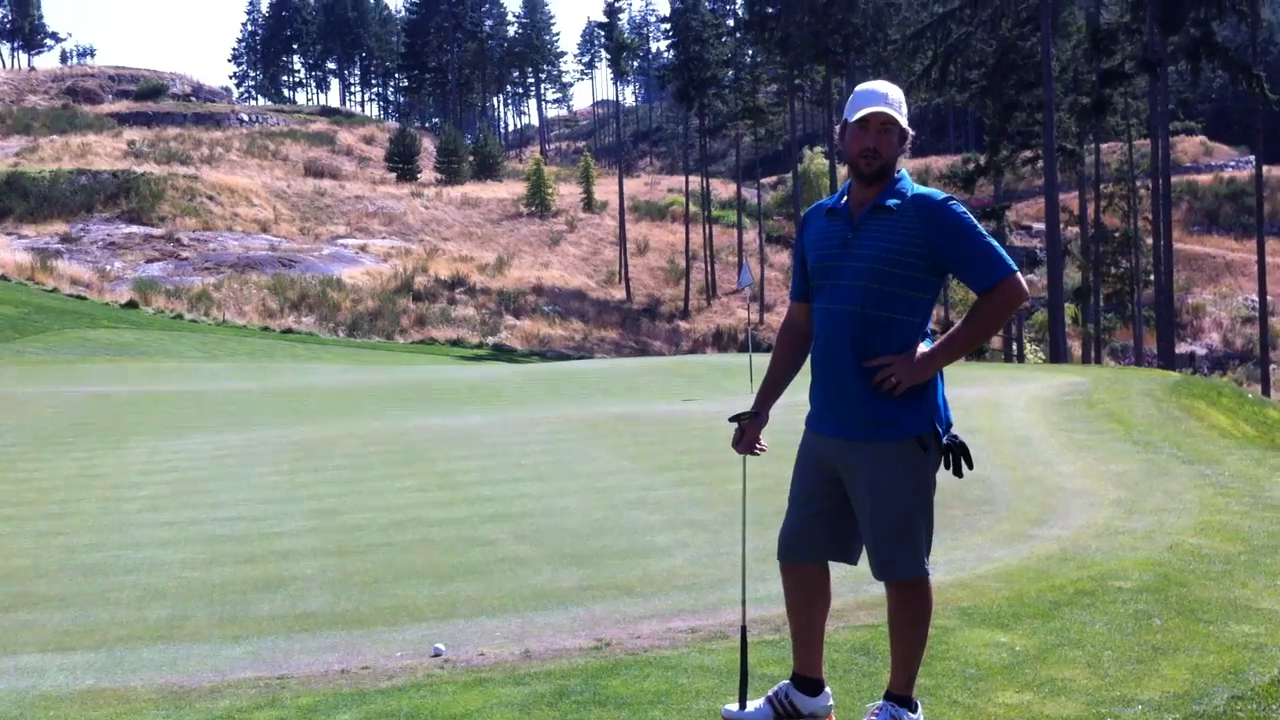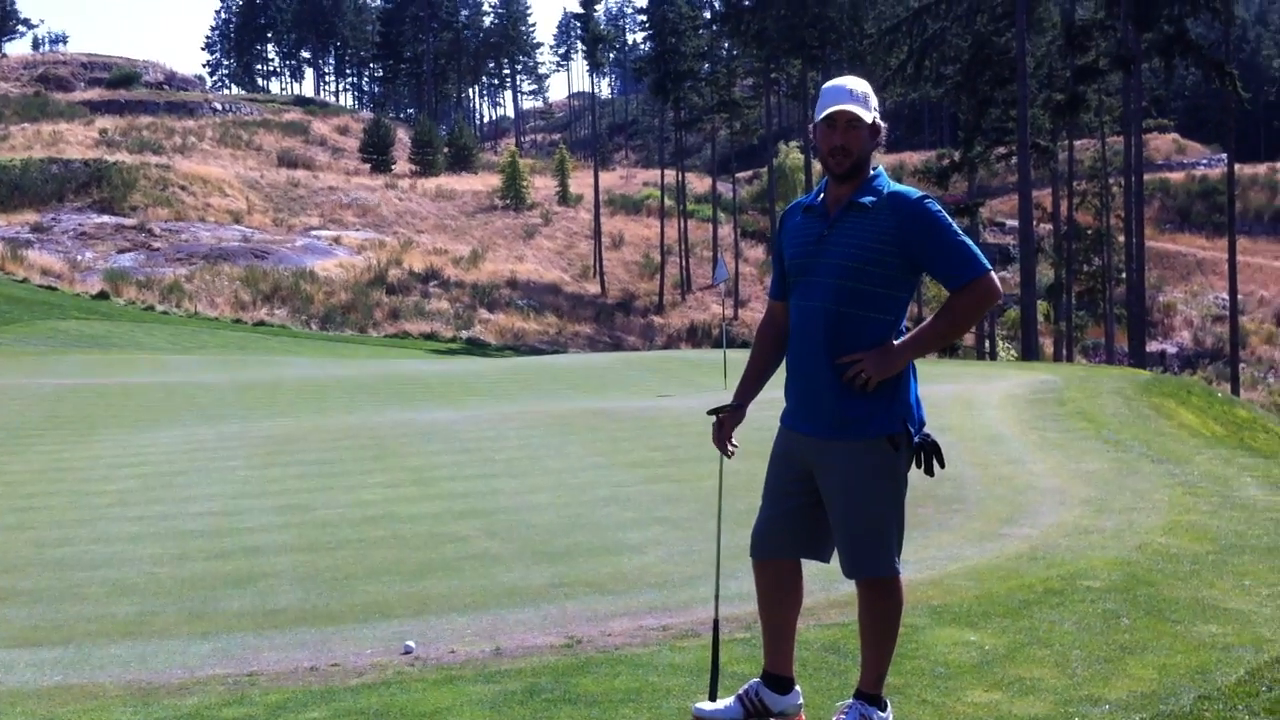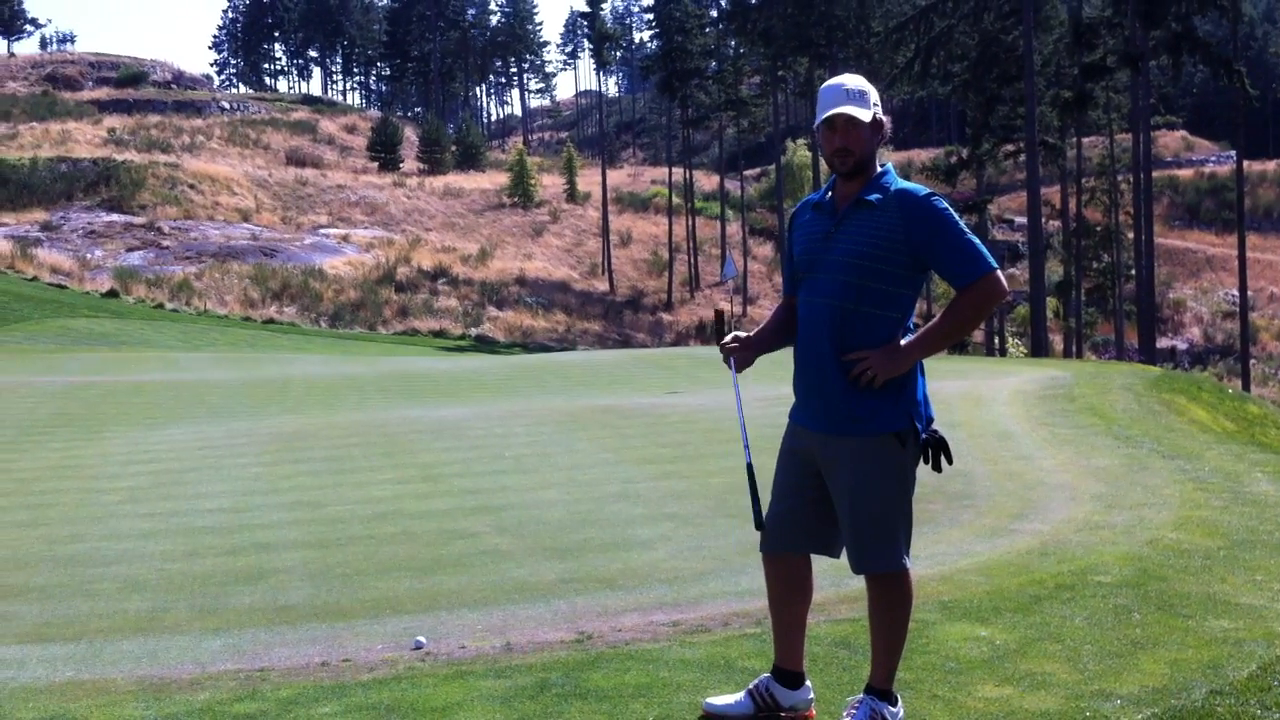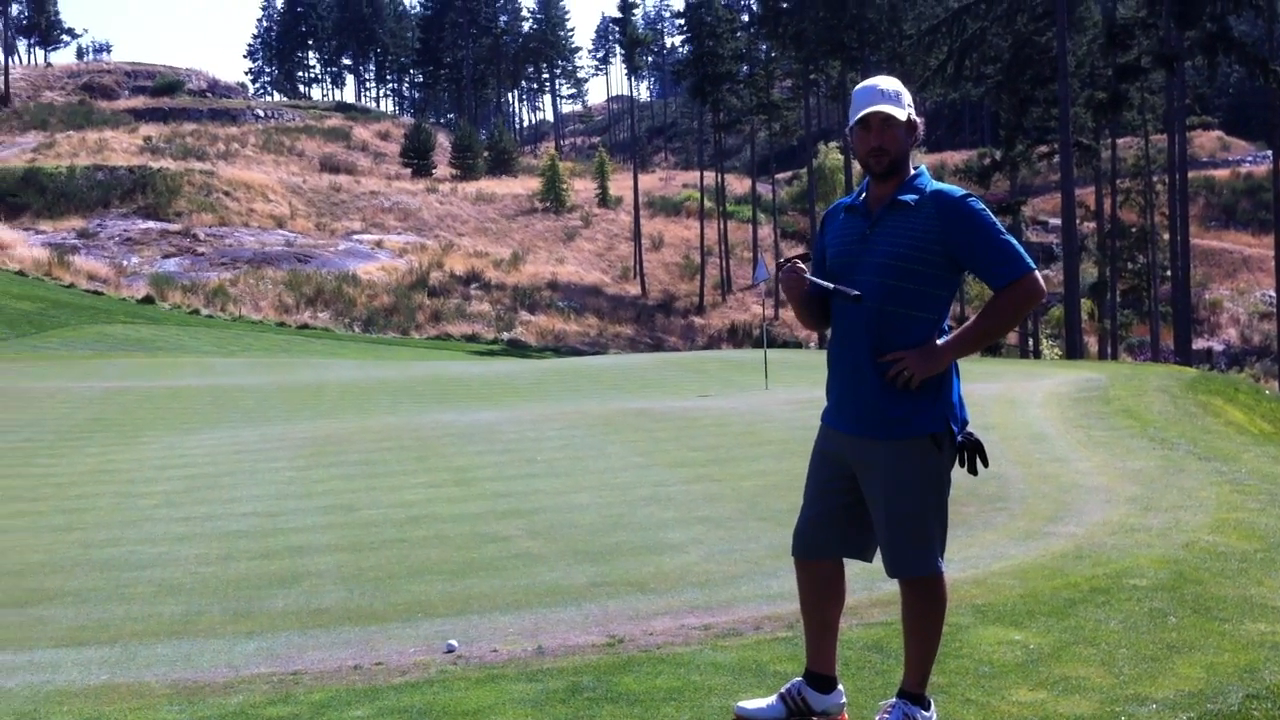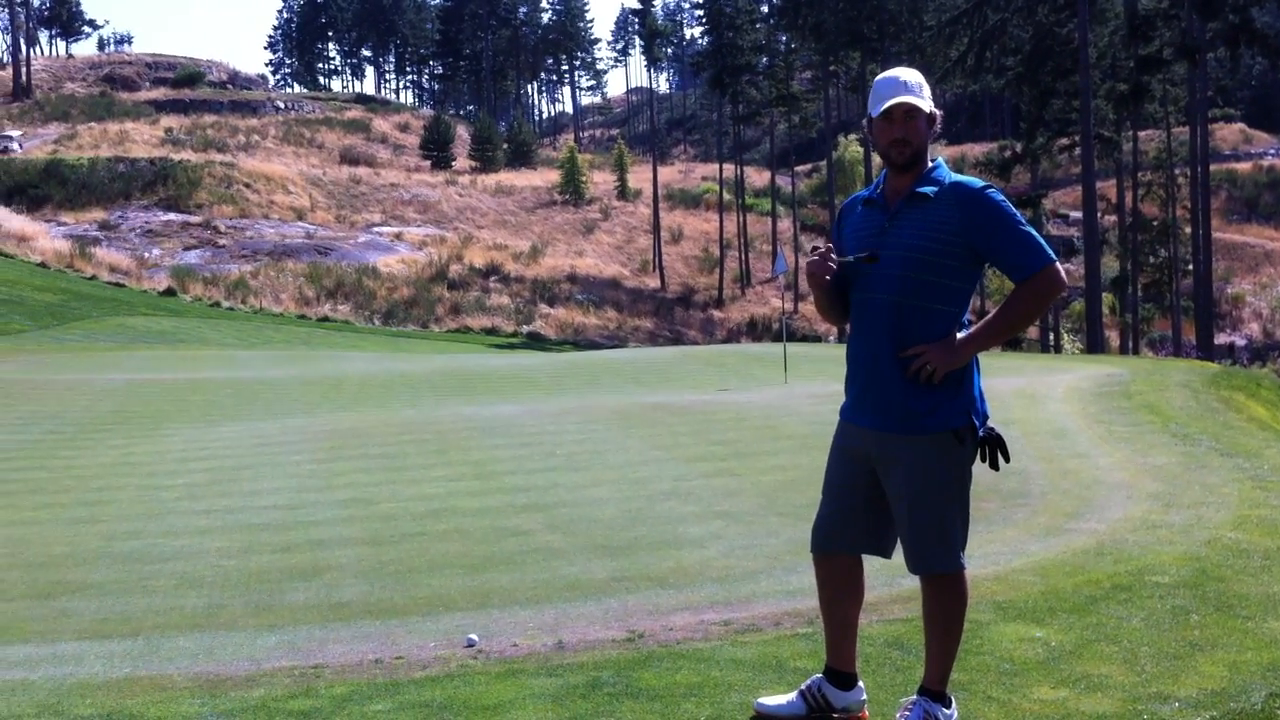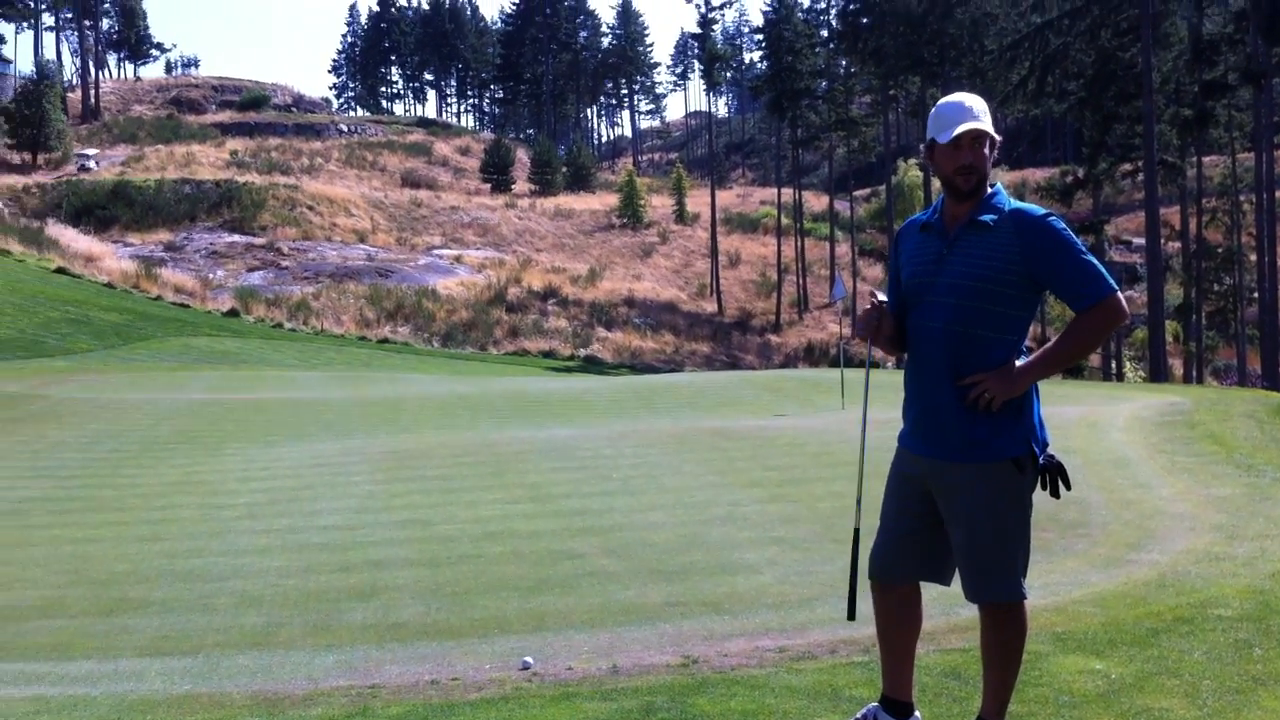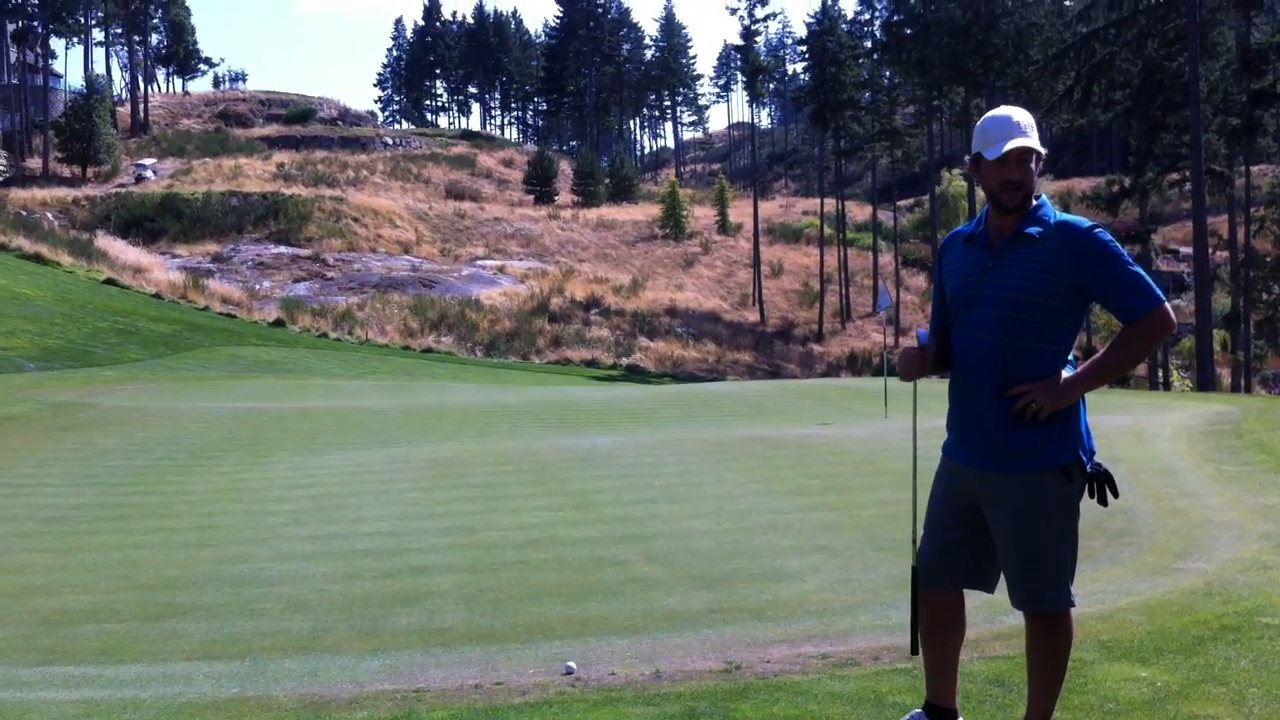
dt=0.5s
person 1, frame 1
left shoulder: (932, 214)
right shoulder: (816, 221)
left elbow: (1008, 290)
left wrist: (932, 358)
right wrist: (761, 407)
left hip: (897, 431)
right hip: (825, 427)
left knee: (902, 569)
right knee: (800, 554)
person 1, frame 2
left shoulder: (906, 211)
right shoulder: (795, 218)
left elbow: (982, 289)
left wrist: (901, 352)
right wrist: (739, 403)
left hip: (870, 428)
right hip: (799, 424)
left knee: (873, 567)
right knee: (772, 551)
person 1, frame 3
left shoulder: (914, 208)
right shoulder: (804, 215)
left elbow: (988, 288)
left wrist: (908, 351)
right wrist: (755, 337)
left hip: (878, 423)
right hip: (808, 419)
left knee: (882, 562)
right knee: (781, 546)
person 1, frame 4
left shoulder: (949, 209)
right shoulder: (836, 217)
left elbow: (1026, 287)
left wrist: (946, 350)
right wrist: (797, 293)
left hip: (913, 426)
right hip: (841, 422)
left knee: (916, 565)
right knee: (814, 550)
person 1, frame 5
left shoulder: (970, 201)
right shoulder: (853, 210)
left elbow: (1047, 279)
left wrist: (969, 342)
right wrist: (823, 284)
left hip: (934, 421)
right hip: (860, 415)
left knee: (938, 562)
right knee: (833, 545)
person 1, frame 6
left shoulder: (1031, 228)
right shoulder: (910, 235)
left elbow: (1109, 308)
left wrist: (1027, 372)
right wrist: (879, 329)
left hip: (994, 449)
right hip: (919, 443)
left knee: (997, 591)
right knee: (889, 573)
person 1, frame 7
left shoulder: (1077, 241)
right shoulder: (953, 248)
left elbow: (1157, 320)
left wrist: (1075, 383)
right wrist: (922, 358)
left hip: (1041, 461)
right hip: (964, 455)
left knee: (1043, 600)
right knee: (934, 582)
